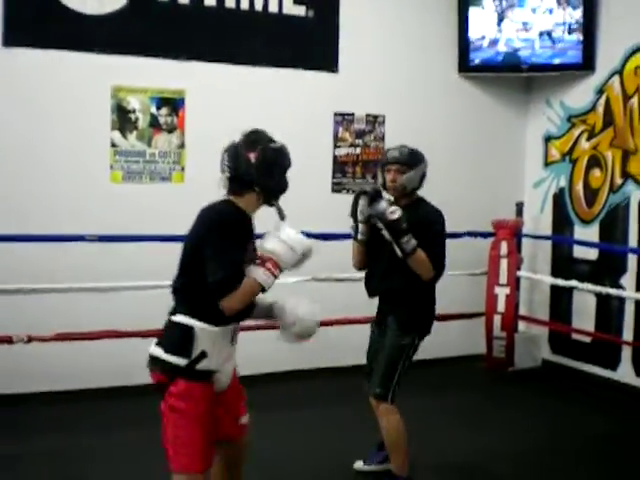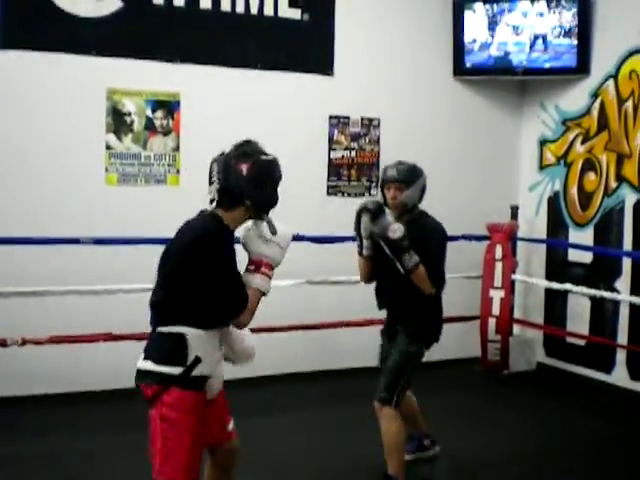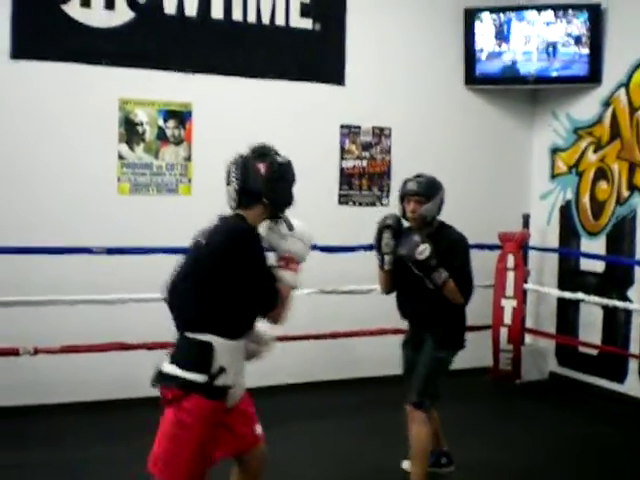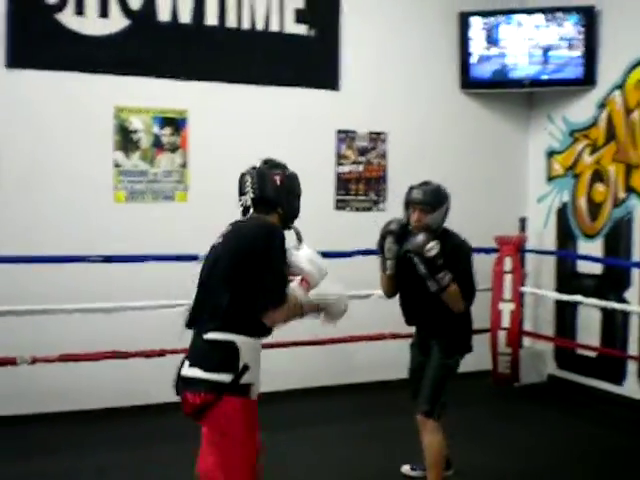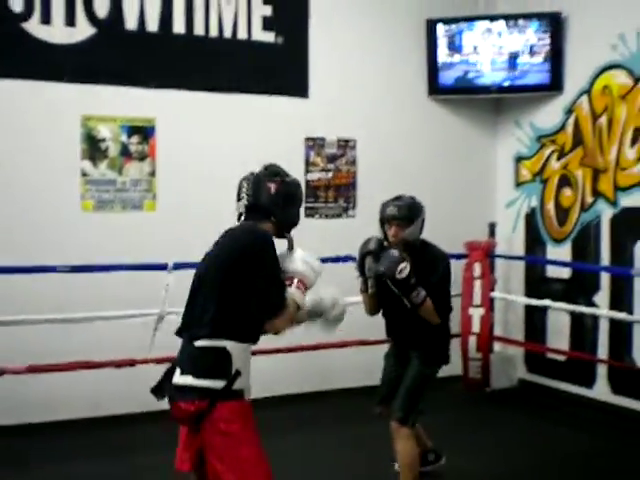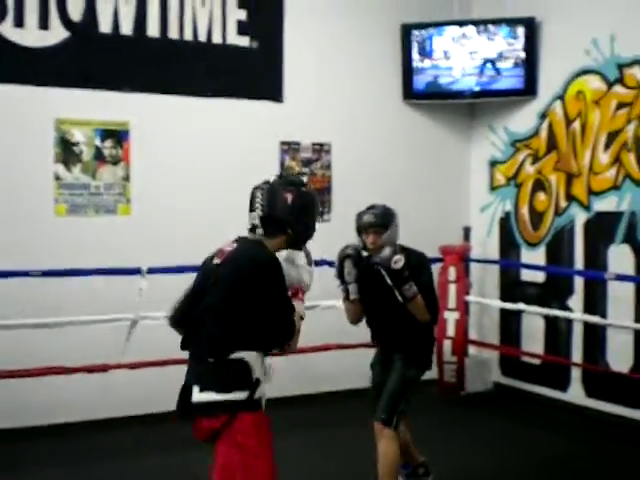
dt=0.2s
person 1, frame 1
left shoulder: (237, 220)
right shoulder: (219, 219)
right elbow: (228, 302)
left wrist: (277, 311)
right wrist: (273, 261)
left hip: (216, 360)
right hip: (188, 362)
left knee: (234, 447)
person 1, frame 2
left shoulder: (210, 230)
right shoulder: (207, 236)
right elbow: (241, 315)
left wrist: (225, 333)
right wrist: (264, 263)
left hip: (199, 368)
right hip: (176, 373)
left knee: (225, 451)
person 1, frame 3
left shoulder: (223, 232)
right shoulder: (240, 236)
right elbow: (275, 311)
right wrist: (291, 260)
left hip: (221, 375)
right hip: (199, 379)
person 1, frame 4
left shoulder: (237, 235)
right shoulder: (265, 233)
right elbow: (273, 315)
left wrist: (315, 305)
right wrist: (305, 282)
left hip: (215, 374)
right hip: (221, 380)
person 1, frame 5
left shoulder: (231, 242)
right shoulder: (256, 241)
right elbow: (272, 320)
left wrist: (314, 307)
right wrist: (299, 283)
left hip: (198, 379)
right hip: (215, 384)
person 1, frame 6
left shoulder: (222, 256)
right shoulder: (262, 261)
left elbow: (181, 320)
right elbow: (287, 342)
right wrist: (297, 292)
left hip: (205, 388)
right hip: (234, 396)
person 2, frame 1
left shoulder: (429, 216)
right shoulder: (383, 210)
left elbow: (430, 272)
right elbow: (360, 264)
left wrist: (401, 233)
right wrist: (361, 220)
left hip: (410, 313)
right hip: (387, 308)
left knee: (381, 396)
right knee: (375, 386)
right ankle: (388, 451)
person 2, frame 2
left shoulder: (430, 230)
right shoulder: (386, 224)
left elbow: (432, 287)
right elbow: (367, 276)
left wrist: (402, 249)
right wrist: (366, 235)
left hip: (418, 324)
right hip: (395, 319)
left knee: (384, 402)
right knee: (396, 388)
right ankle: (423, 439)
person 2, frame 3
left shoulder: (452, 240)
right shoulder: (404, 236)
left elbow: (461, 297)
right elbow: (387, 287)
left wrist: (429, 267)
right wrist: (386, 250)
left hip: (442, 332)
right hip: (416, 328)
left knee: (416, 407)
right knee: (421, 398)
right ankle: (439, 454)
person 2, frame 4
left shoulder: (456, 247)
right shoulder: (406, 241)
left elbow: (460, 304)
right elbow: (389, 291)
left wrist: (435, 265)
right wrist: (388, 254)
left hip: (448, 338)
right hip: (424, 334)
left knee: (426, 415)
right knee: (421, 402)
person 2, frame 5
left shoulder: (434, 259)
right shoulder: (384, 256)
left elbow: (437, 317)
right elbow: (372, 309)
left wrist: (408, 285)
right wrist: (368, 273)
left hip: (428, 347)
right hip: (400, 343)
left knee: (399, 423)
right knee: (388, 407)
right ankle: (427, 452)
person 2, frame 6
left shoulder: (415, 261)
right shoulder: (364, 265)
left elbow: (427, 316)
right elbow: (354, 317)
left wrist: (400, 279)
right wrist: (349, 279)
left hip: (412, 351)
right hip: (386, 349)
left knee: (383, 424)
right knee: (386, 418)
